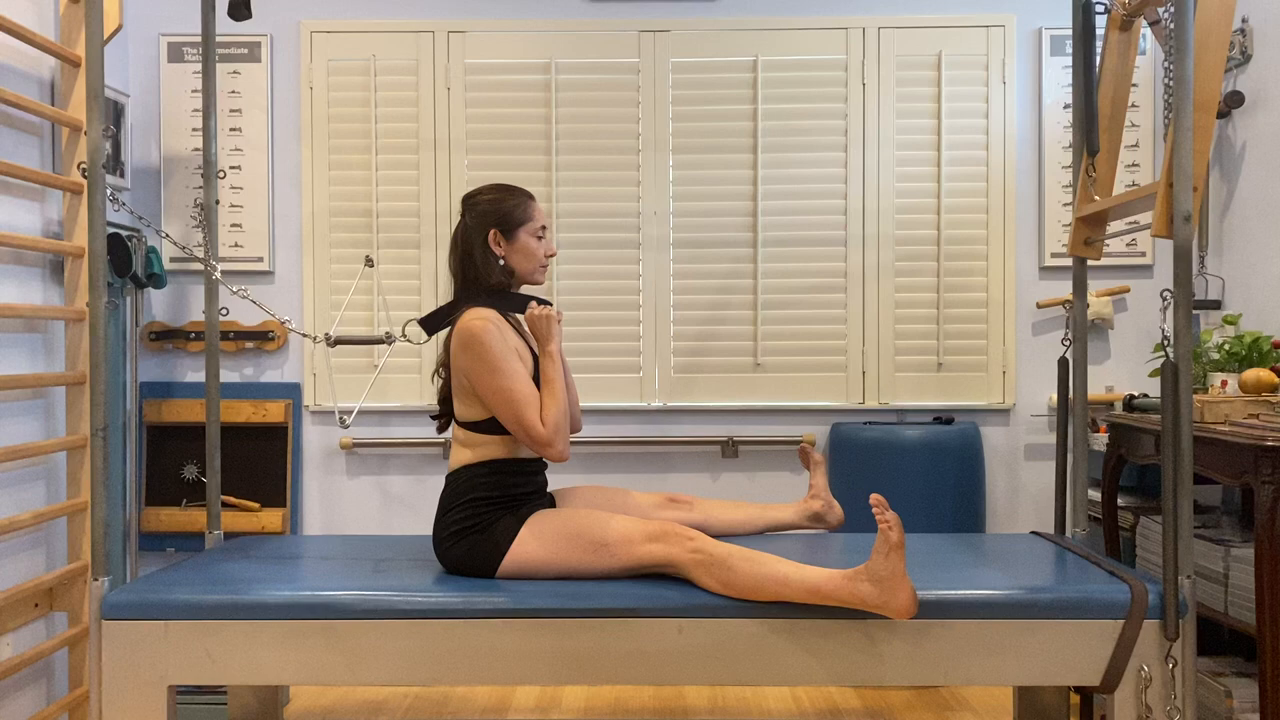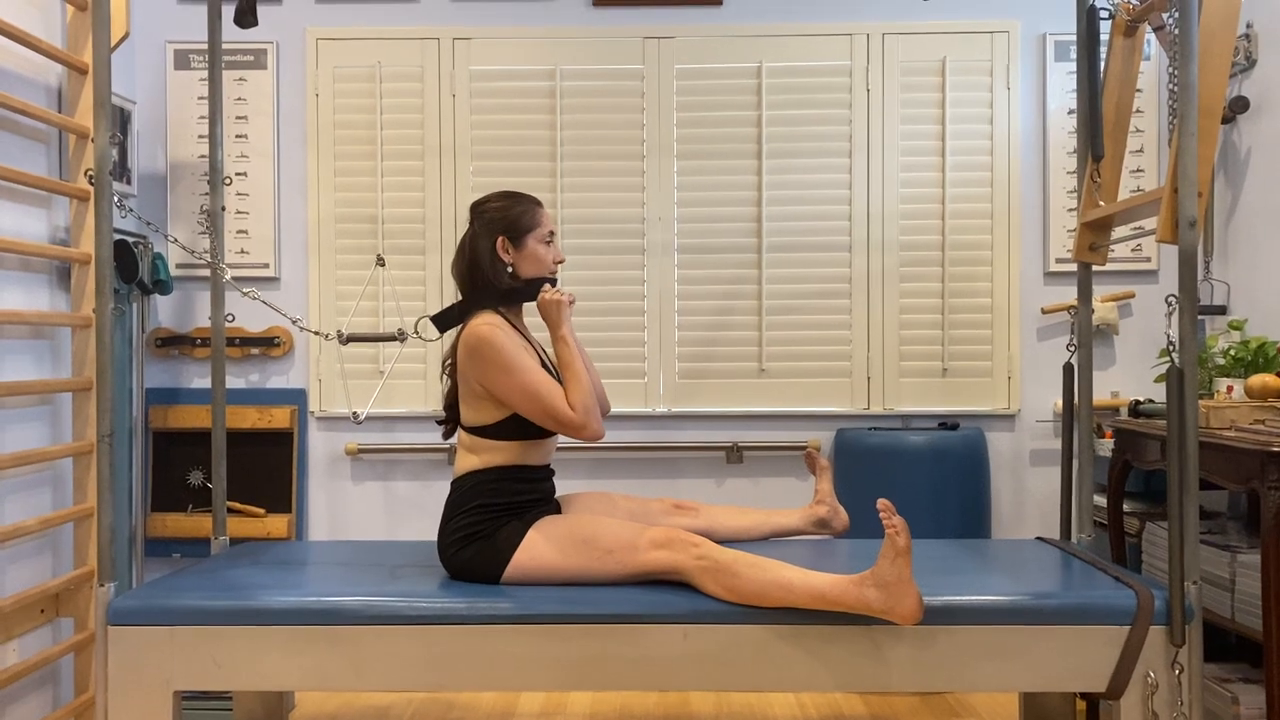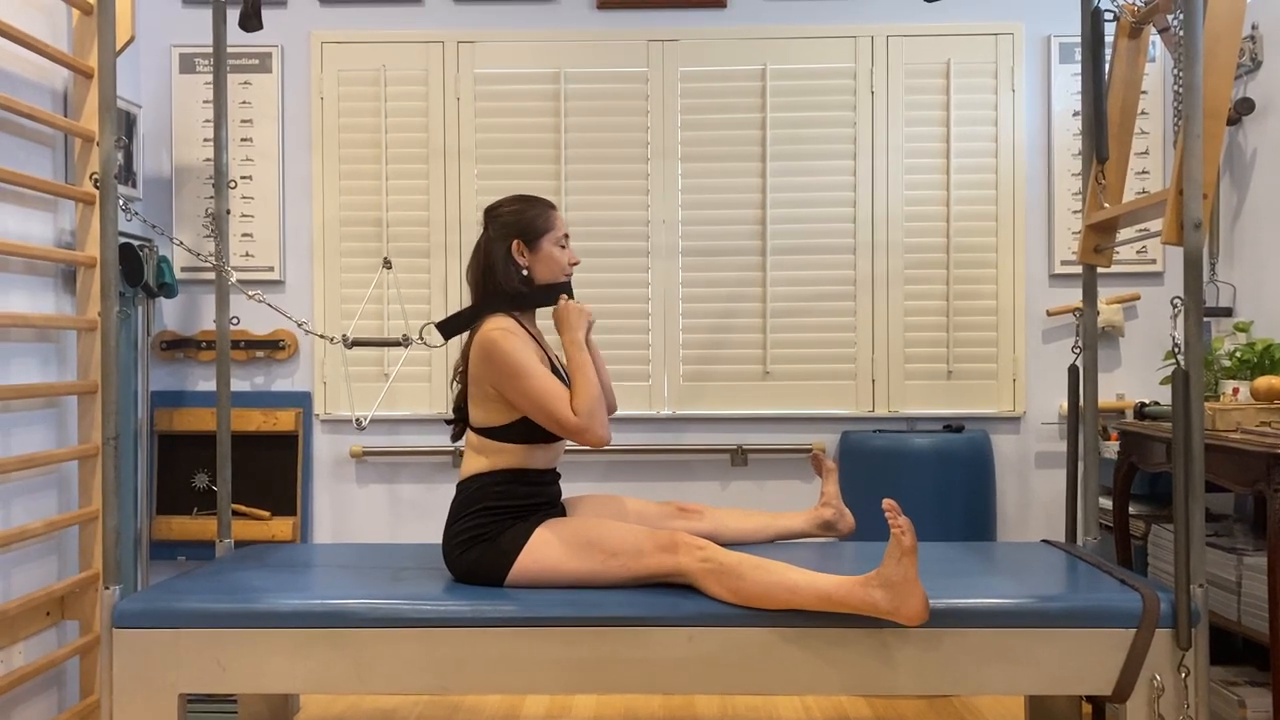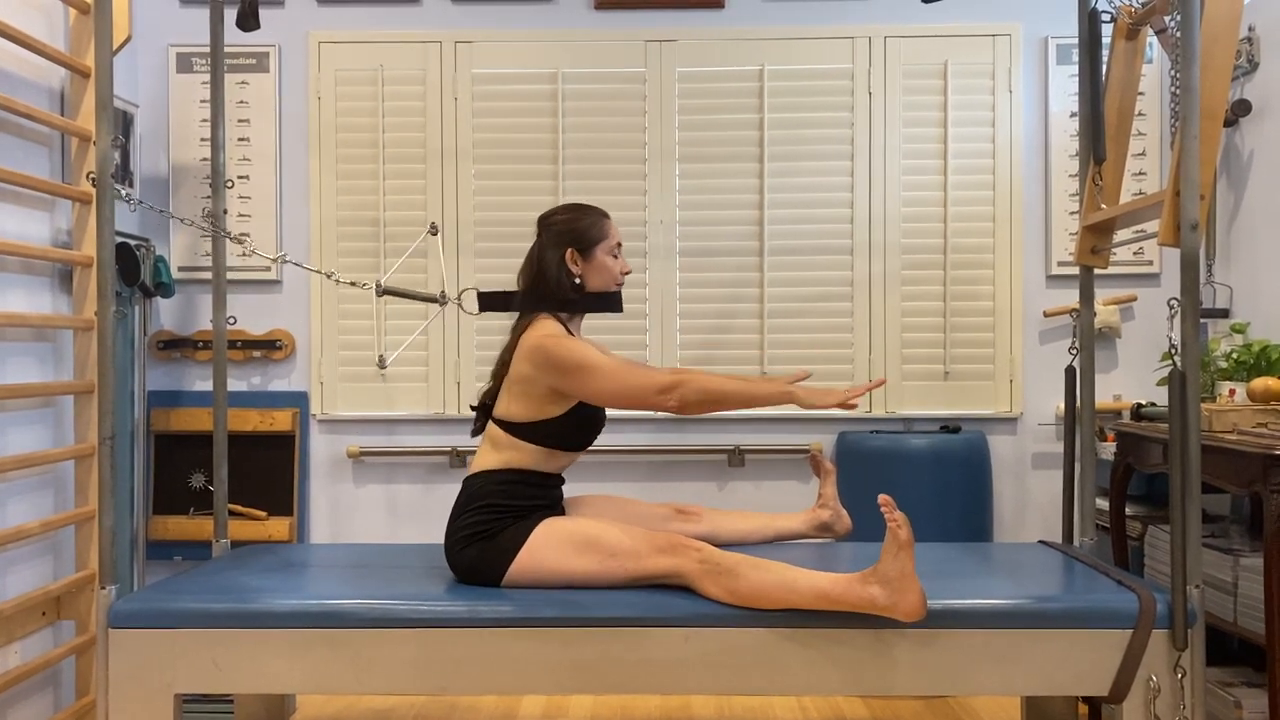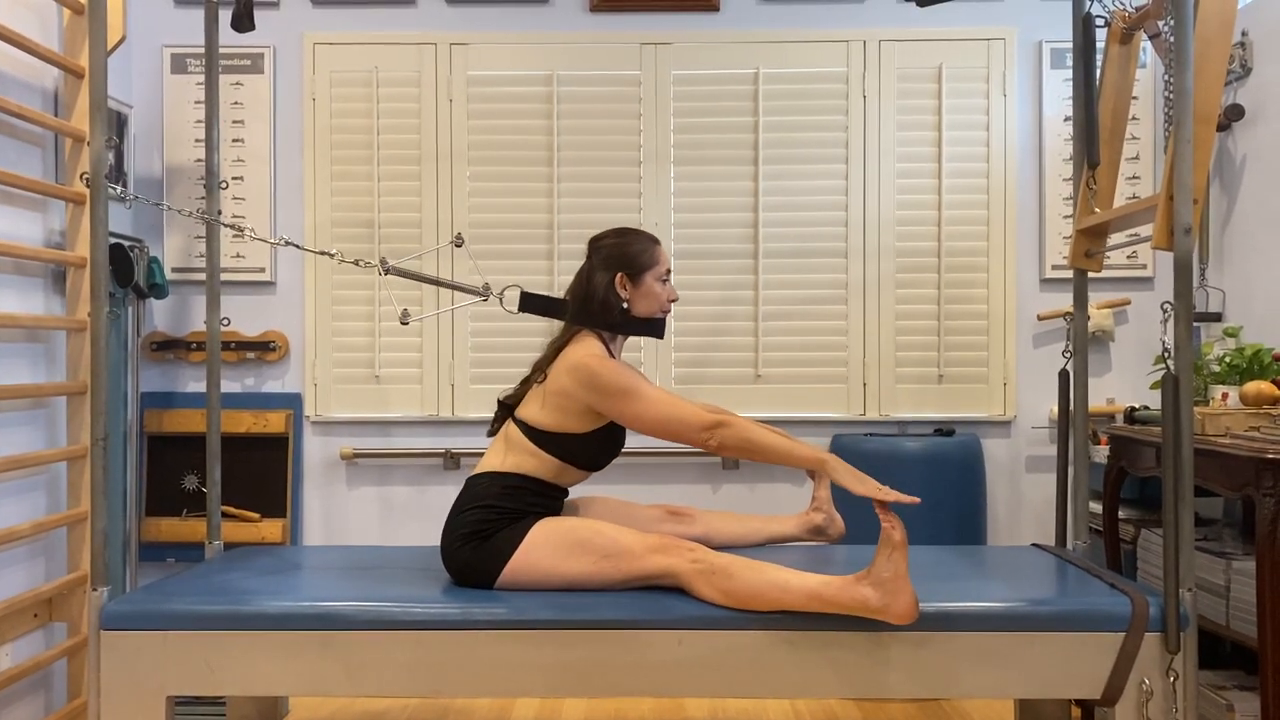
dt=1s
person 1, frame 1
left shoulder: (500, 322)
right shoulder: (479, 329)
left elbow: (570, 421)
right elbow: (553, 442)
left wrist: (547, 344)
right wrist: (549, 347)
left hip: (521, 506)
right hip: (483, 526)
left knee: (671, 506)
right knee: (672, 543)
left ankle: (809, 511)
person 1, frame 2
left shoulder: (508, 327)
right shoulder: (486, 334)
left elbow: (598, 408)
right elbow: (585, 424)
left wrist: (563, 330)
right wrist: (560, 332)
left hip: (528, 511)
right hip: (489, 533)
left knee: (675, 513)
right knee: (679, 550)
left ankle: (812, 516)
person 1, frame 3
left shoulder: (519, 330)
right shoulder: (499, 337)
left elbow: (603, 408)
right elbow: (592, 430)
left wrist: (583, 340)
right wrist: (574, 340)
left hip: (533, 512)
right hip: (494, 535)
left knee: (681, 516)
right knee: (685, 555)
left ankle: (818, 518)
person 1, frame 4
left shoulder: (558, 335)
right shoulder: (548, 344)
left elbow: (659, 381)
right elbow: (671, 393)
left wrist: (770, 386)
right wrist: (789, 392)
left hip: (528, 514)
right hip: (493, 534)
left knee: (681, 518)
right knee: (682, 558)
left ankle: (814, 520)
right ankle: (872, 594)
person 1, frame 5
left shoulder: (595, 353)
right shoulder: (590, 365)
left elbow: (699, 414)
right elbow: (712, 432)
left wrist: (797, 446)
right wrist: (828, 463)
left hip: (524, 517)
right hip: (489, 534)
left knee: (678, 520)
right knee: (678, 558)
left ankle: (806, 522)
